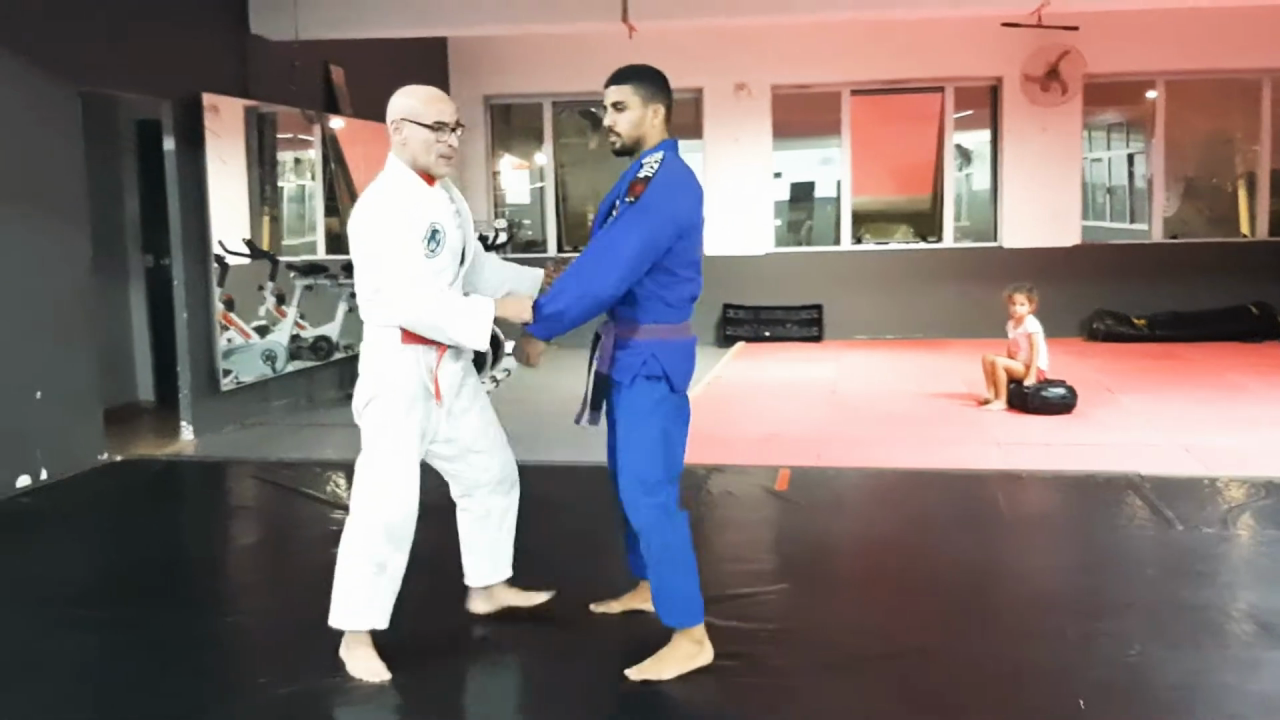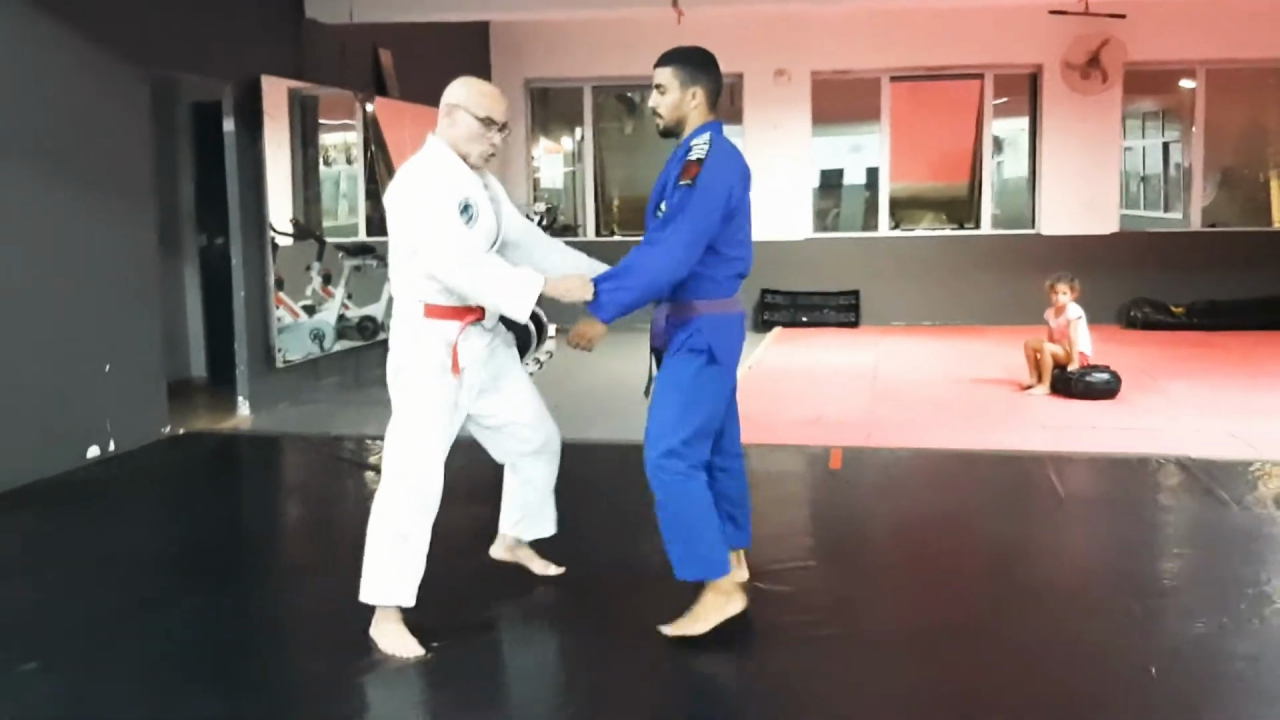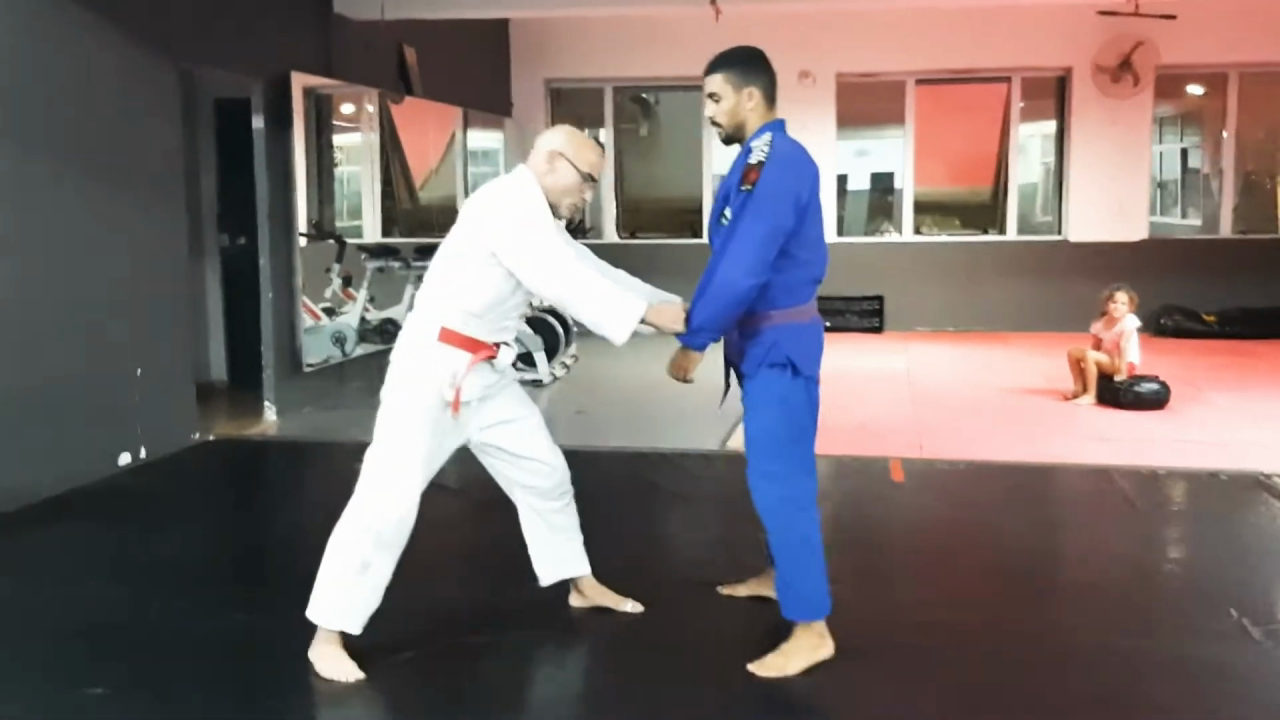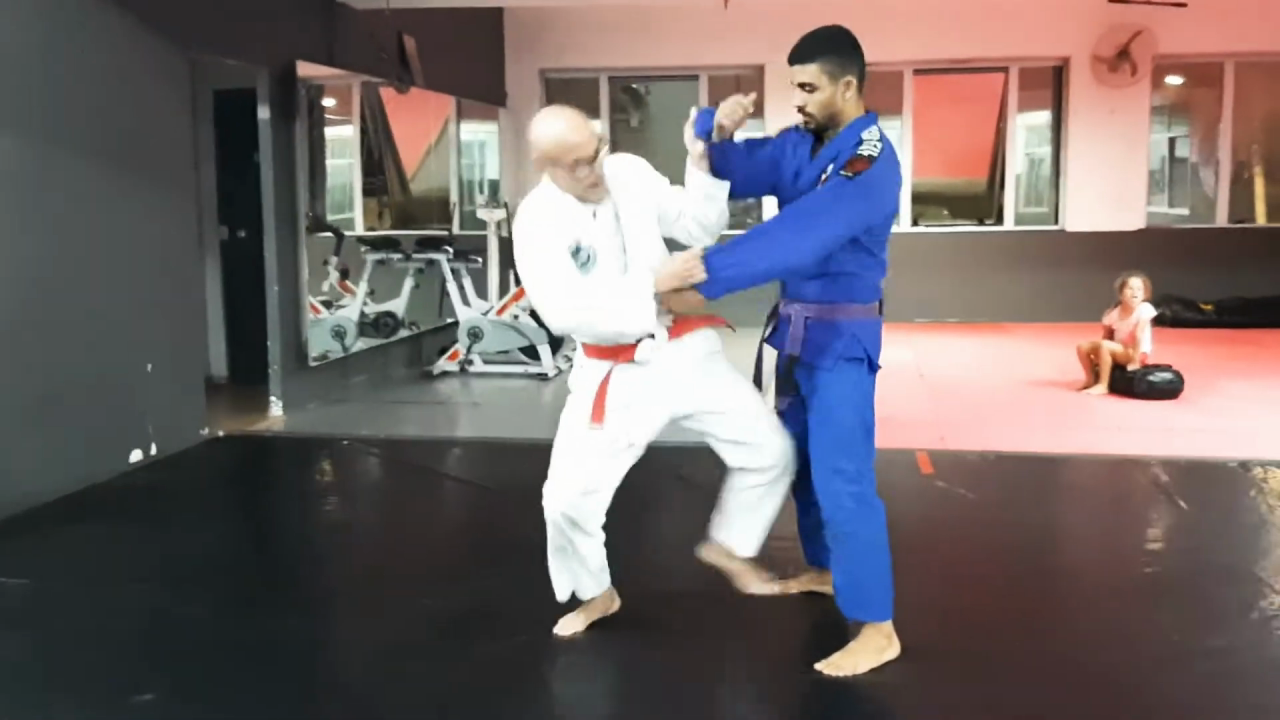
dt=1s
person 1, frame 1
left shoulder: (661, 182)
right shoulder: (652, 178)
left elbow: (609, 271)
right elbow: (610, 263)
left wrist: (541, 326)
right wrist: (558, 292)
left hip: (651, 354)
right hip: (633, 351)
left knee: (649, 492)
right knee: (631, 481)
left ankle: (690, 634)
right ankle: (651, 586)
person 1, frame 2
left shoulder: (708, 162)
right shoulder: (698, 157)
left elbow: (669, 257)
right elbow: (668, 247)
left wrist: (601, 312)
right wrist: (605, 288)
left hip: (702, 328)
right hip: (699, 325)
left knee: (670, 455)
right knee: (716, 445)
left ankle: (719, 587)
right ankle: (728, 555)
person 1, frame 3
left shoulder: (773, 161)
right shoulder: (767, 158)
left elbow: (742, 269)
left wrist: (693, 340)
right wrist: (703, 329)
left hip: (779, 340)
right hip: (766, 336)
left knee: (782, 480)
right knee: (769, 470)
left ankle: (811, 629)
right ankle: (781, 574)
person 1, frame 4
left shoulder: (871, 163)
right shoulder: (802, 142)
left elbow: (798, 240)
right elbow: (736, 172)
left wrist: (701, 272)
right wrist: (719, 127)
left hip: (841, 337)
right hip: (796, 330)
left knee: (842, 478)
right knee: (802, 462)
left ankle: (877, 630)
right ankle: (824, 567)
person 2, frame 1
left shoulder: (447, 197)
right shoulder: (384, 206)
left elbow: (473, 268)
right elbow: (411, 304)
left wrist: (542, 282)
right wrist: (497, 311)
left hip: (448, 366)
right hip: (398, 368)
left knee: (491, 473)
right knee: (388, 503)
left ankle: (488, 587)
right ankle: (356, 634)
person 2, frame 2
left shoulder: (482, 185)
right shoulder: (418, 181)
left elbow: (528, 242)
right elbow: (457, 266)
left wrist: (606, 277)
right wrist: (546, 286)
left hip: (481, 340)
right hip: (430, 344)
left knee: (536, 438)
right knee: (416, 476)
left ankle: (512, 539)
right ankle: (386, 613)
person 2, frame 3
left shoulder: (535, 218)
right shoulder: (505, 203)
left elbow: (588, 272)
right elbow: (562, 283)
left wrist: (674, 304)
right wrist: (649, 313)
left hip: (486, 371)
right hip: (433, 366)
left knee: (544, 472)
right knee: (389, 496)
left ankle: (581, 584)
right ankle: (328, 634)
person 2, frame 4
left shoulder: (630, 174)
right shoulder: (535, 222)
left elbow: (701, 229)
right elbow: (565, 308)
left wrist: (701, 162)
right wrist: (653, 284)
left hip: (684, 351)
right hip: (613, 373)
left knee: (769, 449)
right knee: (571, 499)
left ankle: (727, 547)
right ankle: (596, 594)
